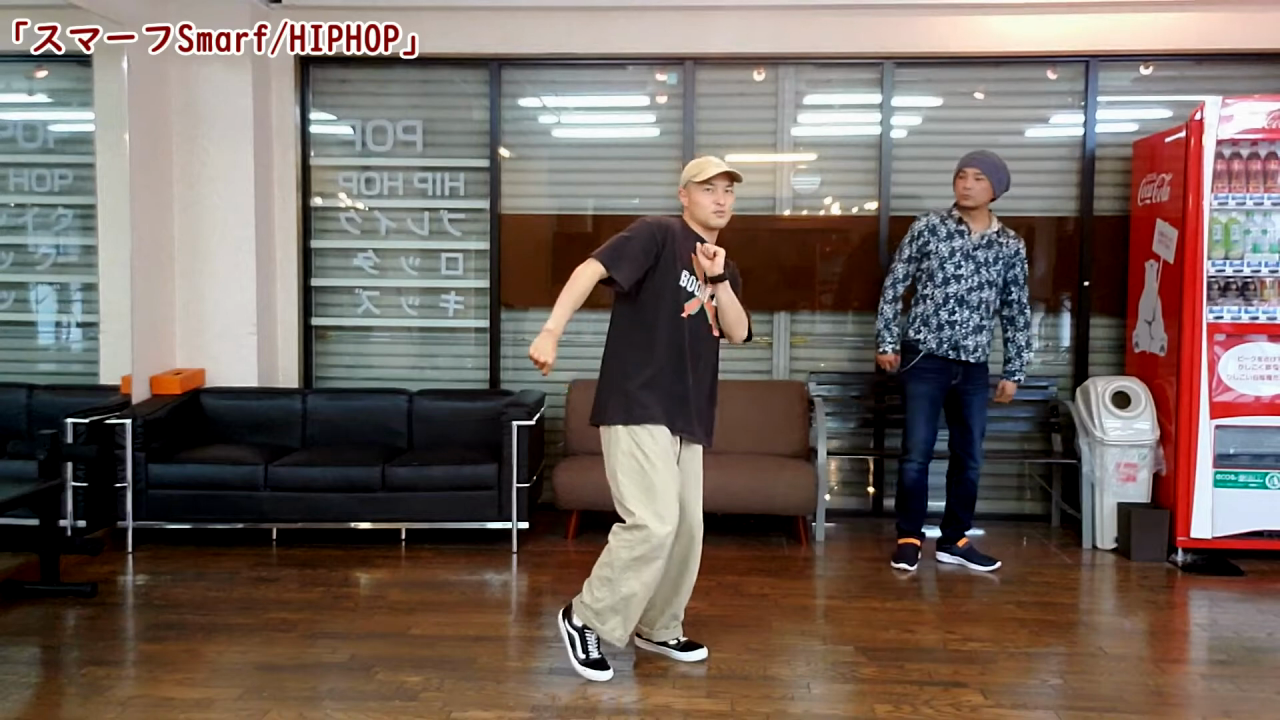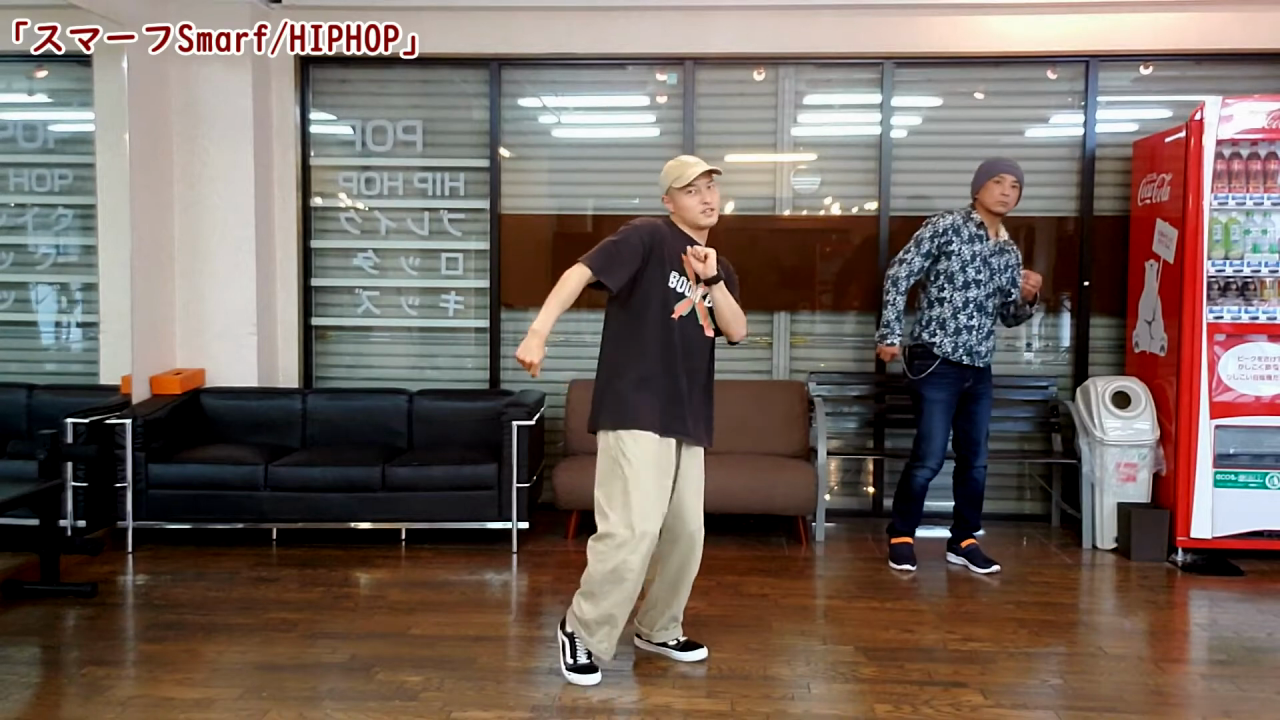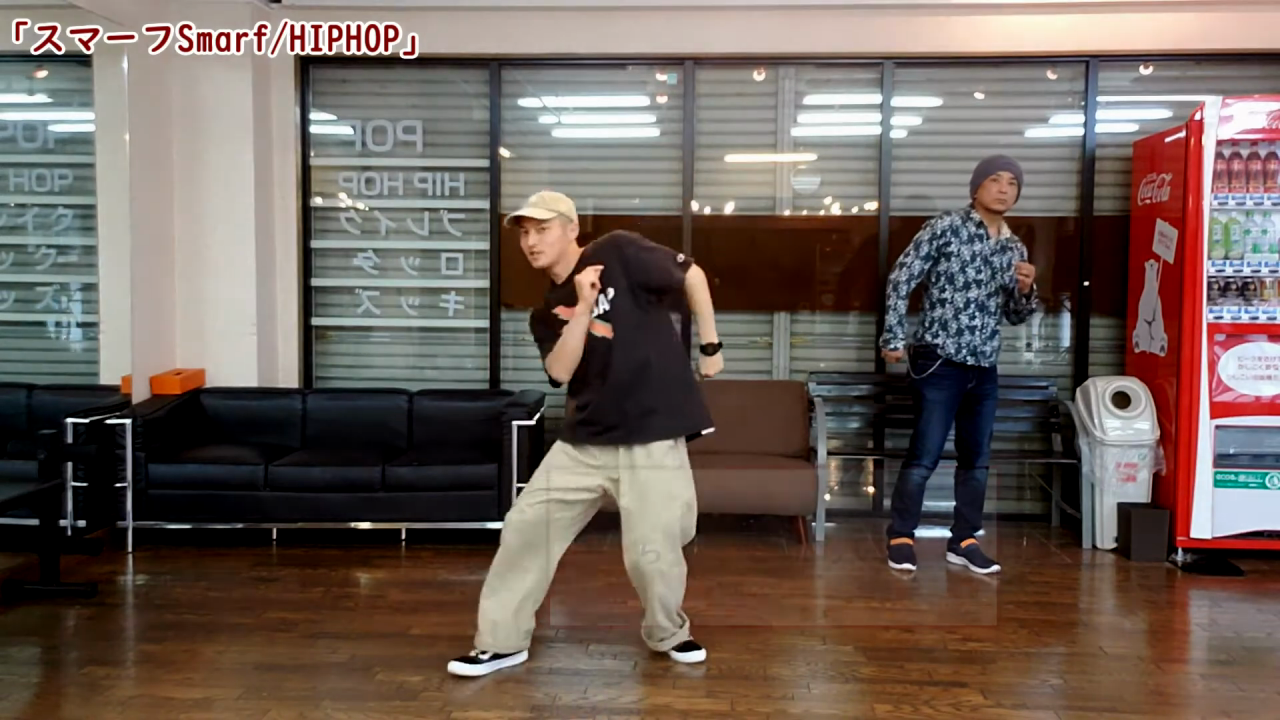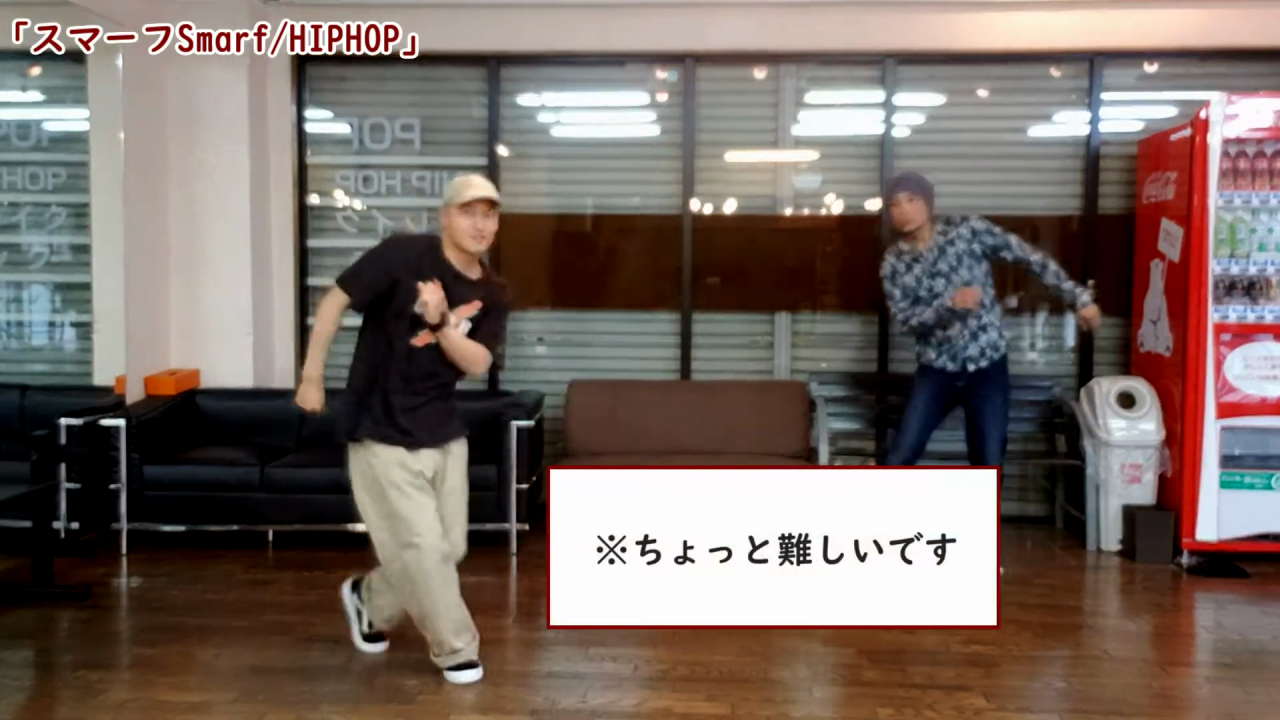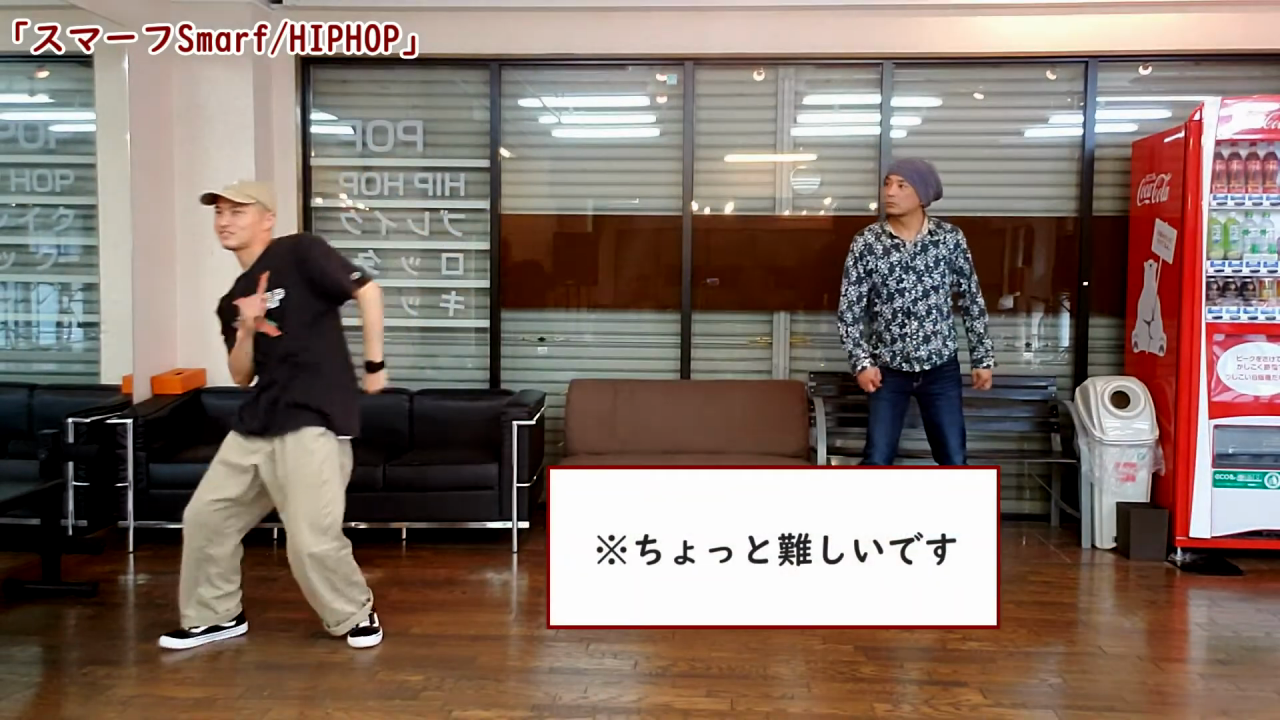
dt=1s
person 1, frame 1
left shoulder: (726, 270)
right shoulder: (657, 234)
left elbow: (738, 332)
right elbow: (590, 269)
left wrist: (718, 278)
right wrist: (551, 331)
left hip: (686, 414)
right hip: (636, 406)
left knee: (686, 528)
right knee: (652, 524)
left ankle: (658, 628)
right ankle: (586, 618)
person 1, frame 2
left shoulder: (720, 268)
right shoulder: (647, 236)
left elbow: (737, 331)
right elbow: (579, 272)
left wrist: (712, 278)
right wrist: (538, 333)
left hip: (686, 420)
right hip: (632, 411)
left knee: (686, 533)
right knee: (632, 530)
left ankle: (658, 629)
right ankle: (581, 631)
person 1, frame 3
left shoulder: (619, 253)
right shoulder: (547, 315)
left elbow: (691, 274)
right elbow: (561, 372)
left wrist: (709, 346)
right wrist: (582, 306)
left hip: (652, 438)
right hip: (584, 441)
left knee: (652, 551)
right knee: (525, 526)
left ankle: (668, 633)
right ankle: (502, 640)
person 1, frame 4
left shoulder: (491, 293)
right shoulder: (404, 253)
left elbow: (477, 364)
right elbow: (338, 299)
left wrist: (441, 320)
right wrist: (312, 374)
left hip: (443, 431)
right hip: (382, 430)
left knee: (447, 548)
right knee: (419, 545)
left ankle: (370, 596)
right ankle: (455, 649)
person 1, frame 5
left shoulder: (300, 252)
right shoulder: (233, 300)
left elbow: (366, 291)
right elbow: (241, 376)
left wrist: (373, 363)
right wrist: (244, 328)
left hip: (313, 421)
right hip: (257, 421)
left knee: (312, 538)
right knee: (204, 516)
left ankle: (354, 614)
right ankle: (218, 615)
person 2, frame 1
left shoulder: (1011, 246)
right shoulder: (928, 228)
left elbow: (1017, 312)
right elbow: (894, 285)
left wrist: (1014, 372)
right wrist: (886, 342)
left hip: (973, 366)
right hip: (925, 359)
left knee: (969, 458)
right knee: (917, 452)
left ankle: (953, 540)
right ankle: (908, 537)
person 2, frame 2
left shoulder: (1010, 252)
right shoulder: (946, 226)
left elbow: (1010, 314)
right elbow: (899, 276)
left wrist: (1027, 297)
right wrist: (890, 334)
left hip: (979, 369)
right hip: (935, 363)
left knee: (975, 460)
right knee: (929, 457)
left ankle: (963, 540)
right ankle: (901, 534)
person 2, frame 3
left shoulder: (1015, 249)
right shoulder: (946, 227)
left elbow: (1016, 315)
right elbow: (901, 279)
left wrist: (1025, 290)
right wrist: (893, 338)
left hip: (984, 369)
right hip: (939, 363)
left knee: (977, 461)
right knee: (924, 457)
left ankle: (963, 540)
right ankle: (900, 536)
person 2, frame 4
left shoulder: (970, 230)
right shoulder: (894, 262)
left elbow: (1032, 258)
right elbow: (904, 319)
left wrist: (1079, 297)
right wrist: (949, 302)
left hip: (987, 367)
right hip: (936, 370)
left knee: (988, 464)
right knee: (902, 456)
person 2, frame 5
left shoulder: (950, 238)
right shoulder: (867, 242)
left elbow: (972, 300)
right elbow: (848, 309)
left wrist: (982, 358)
right wrist: (862, 362)
left hip: (941, 367)
right hip: (887, 368)
left knee: (954, 460)
right knee: (877, 460)
